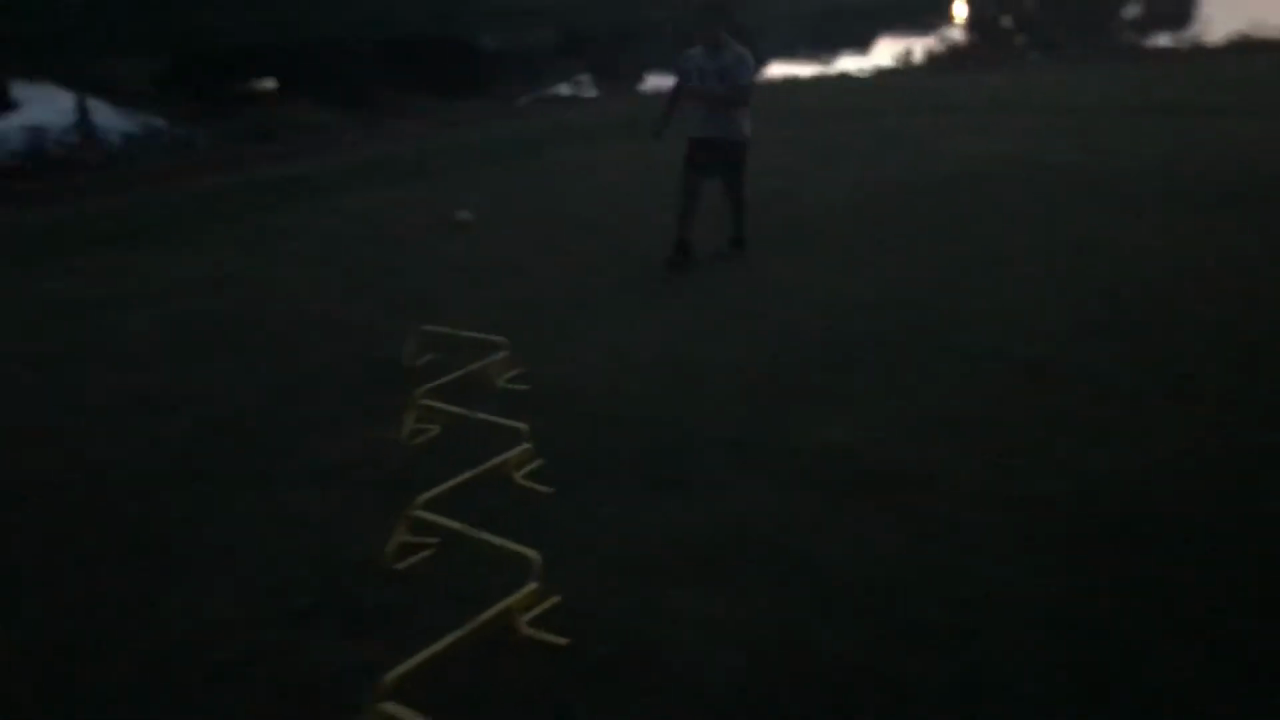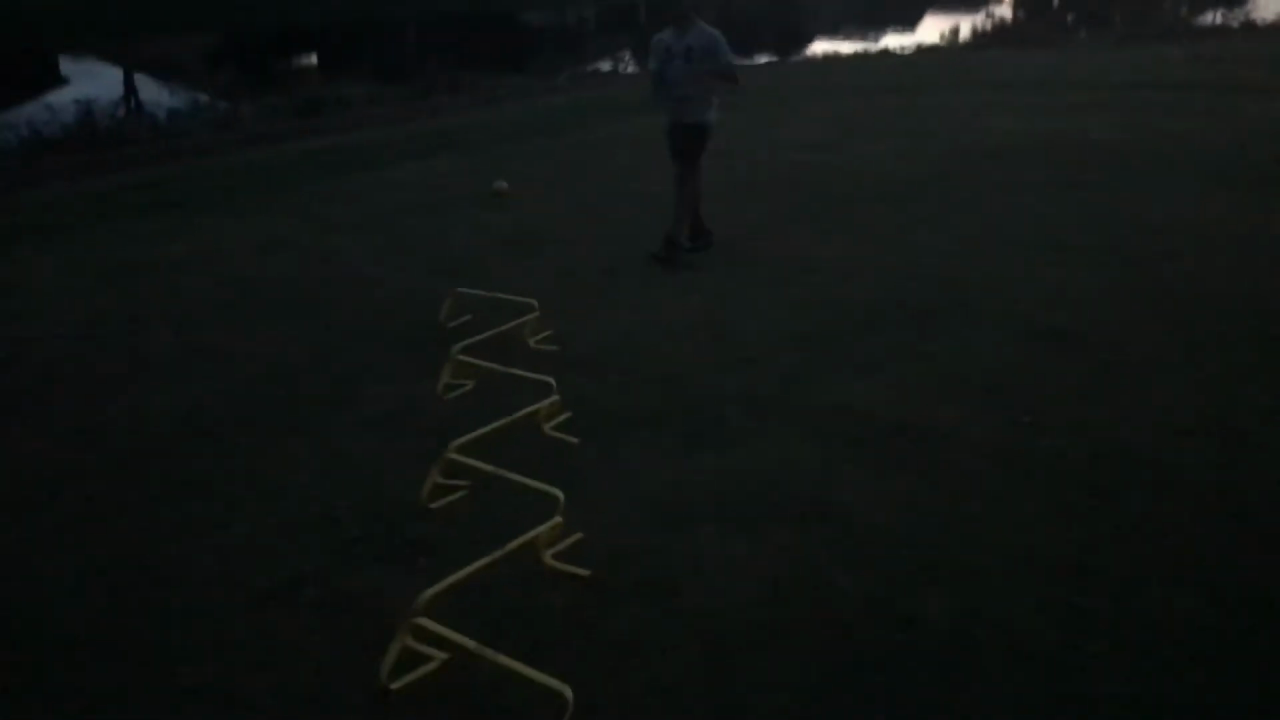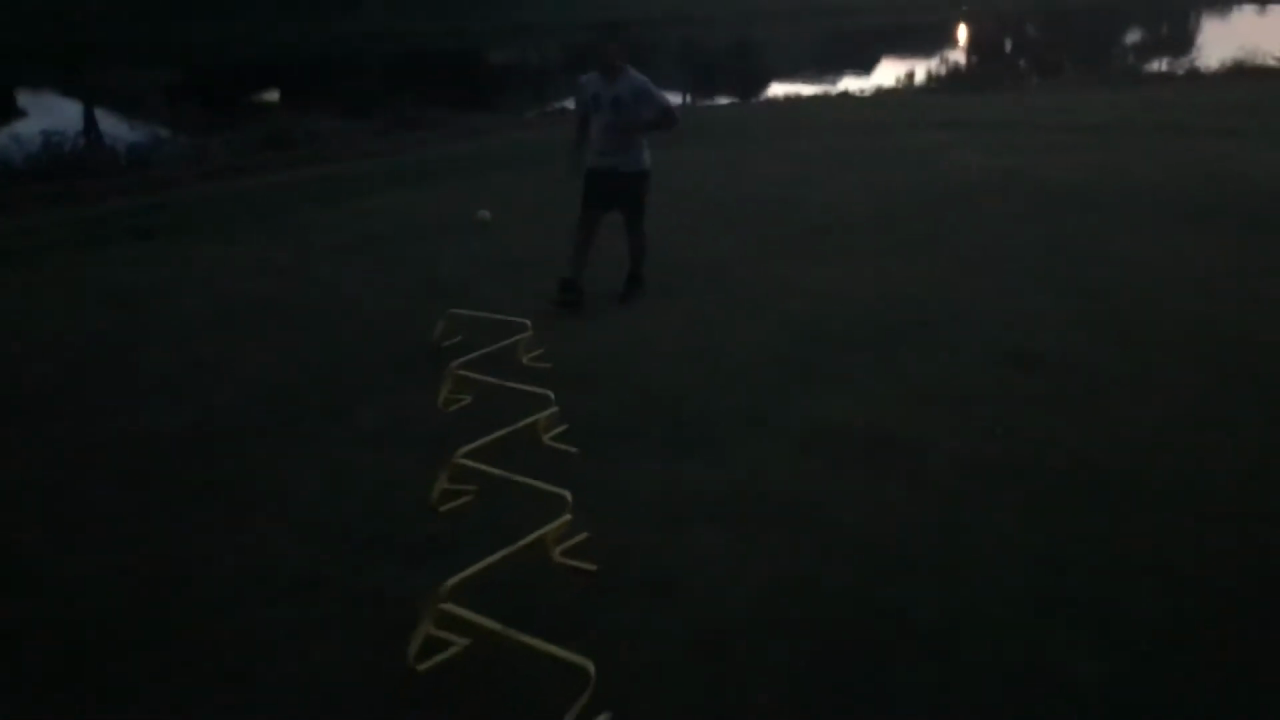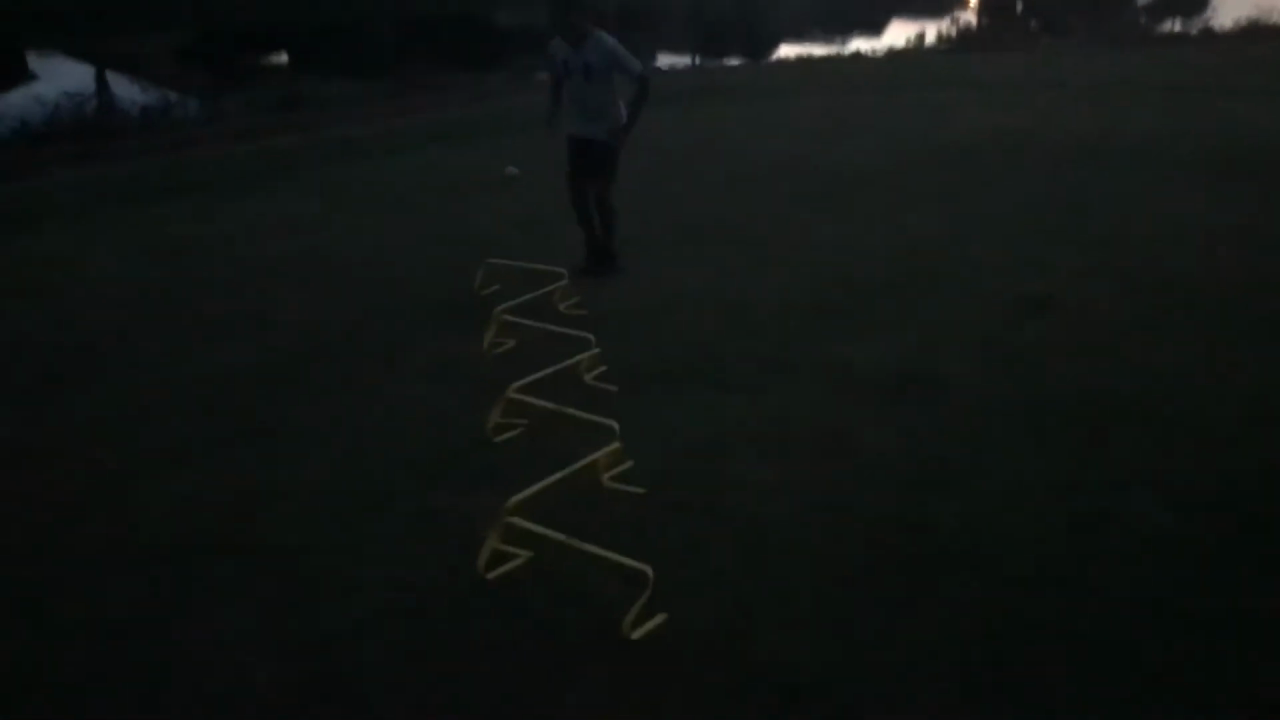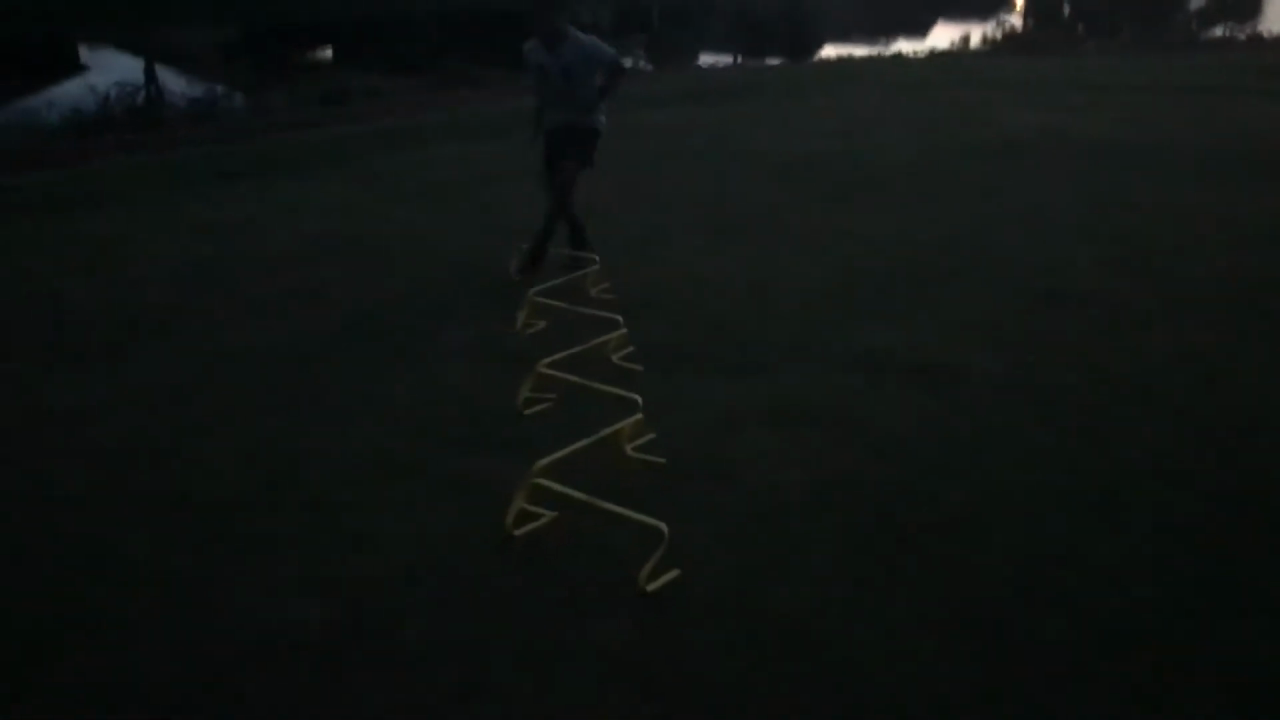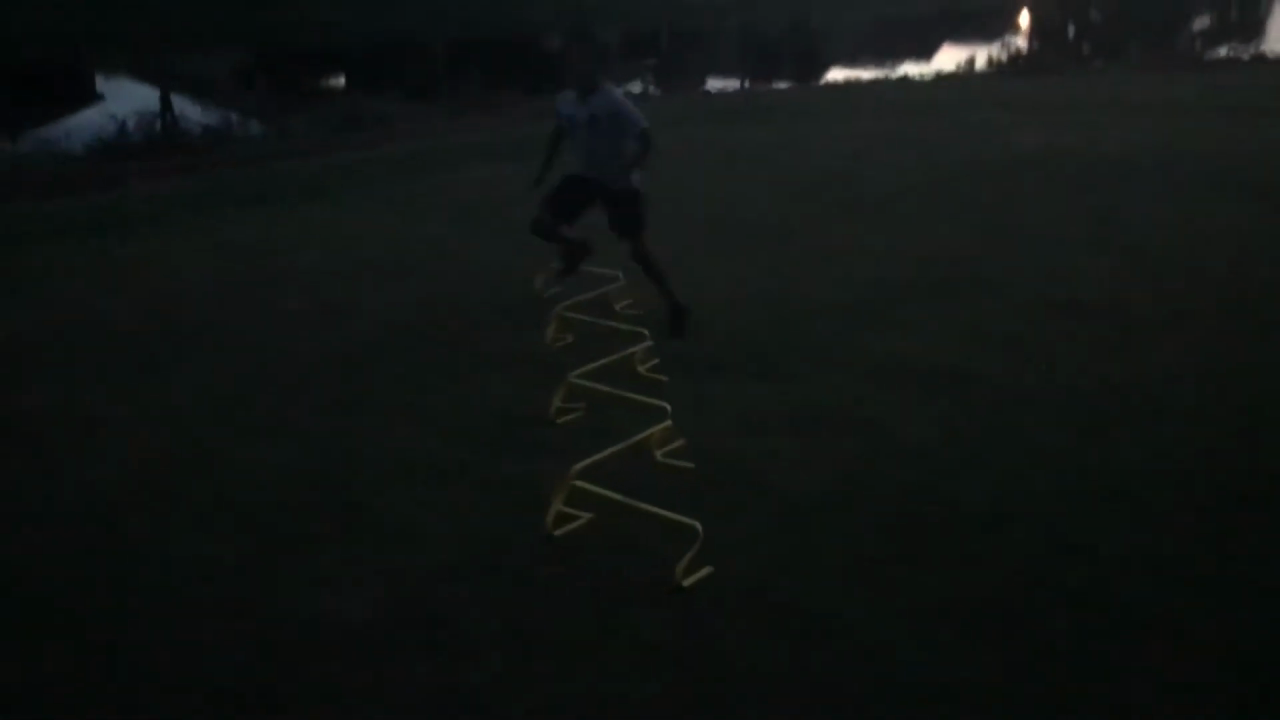
dt=0.5s
person 1, frame 1
left shoulder: (741, 57)
right shoulder: (692, 57)
left elbow: (743, 98)
right elbow: (679, 90)
left wrist: (705, 96)
right wrist: (663, 120)
left hip: (733, 135)
right hip: (701, 133)
left knee: (734, 190)
right knee: (689, 188)
left ankle: (738, 236)
right ankle: (682, 248)
person 1, frame 2
left shoulder: (709, 38)
right shoulder: (660, 41)
left elbow: (732, 77)
right elbow: (657, 82)
left wrist: (707, 74)
right wrist: (670, 102)
left hip: (699, 117)
right hip: (676, 116)
left knee: (685, 175)
right knee: (687, 175)
left ankle: (673, 240)
right ankle: (699, 230)
person 1, frame 3
left shoulder: (638, 84)
right shoulder: (586, 84)
left elbow: (669, 119)
left wrist: (633, 126)
right wrist: (578, 153)
left hip: (632, 166)
right hip: (598, 165)
left knee: (633, 225)
right knee: (586, 221)
left ankle: (636, 278)
right ankle: (572, 286)
person 1, frame 4
left shoulder: (606, 47)
right shoulder: (557, 47)
left elbow: (642, 82)
left wrist: (627, 126)
right wrist: (554, 111)
left hip: (605, 131)
right hip: (576, 130)
left knee: (600, 191)
right knee: (576, 190)
left ankle: (608, 252)
right ankle: (595, 247)
person 1, frame 5
left shoulder: (586, 46)
right shoulder: (531, 50)
left elbow: (617, 70)
left wrist: (594, 100)
right wrist: (541, 110)
left hip: (585, 123)
right hip: (556, 123)
left knee: (563, 177)
right knee: (557, 183)
left ankle: (539, 248)
right ankle: (578, 237)
person 1, frame 6
left shoulder: (615, 101)
right shoulder: (565, 101)
left elbow: (645, 141)
left wrist: (622, 173)
right wrist: (545, 168)
left hip: (620, 182)
right hip: (584, 176)
left knee: (637, 248)
right knee: (541, 223)
left ankle: (674, 305)
right ankle: (576, 248)
